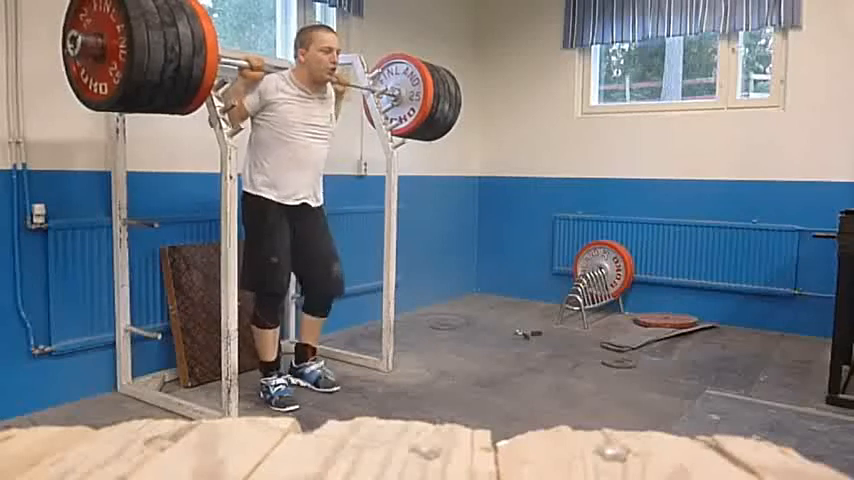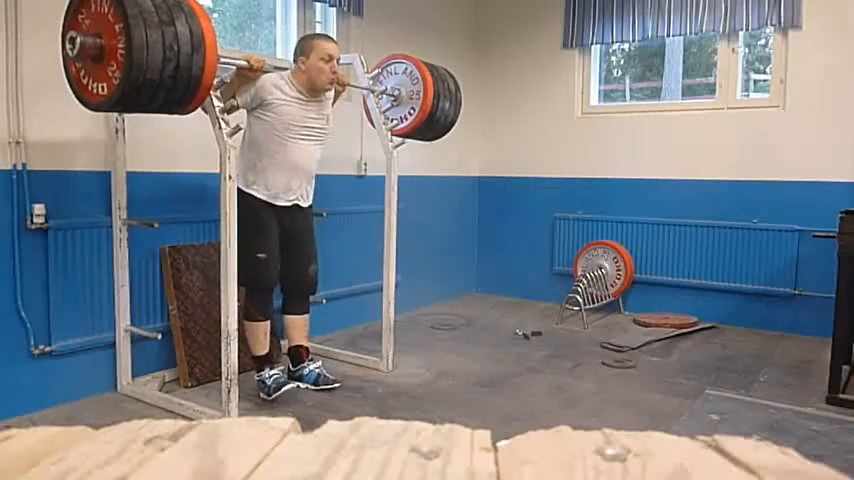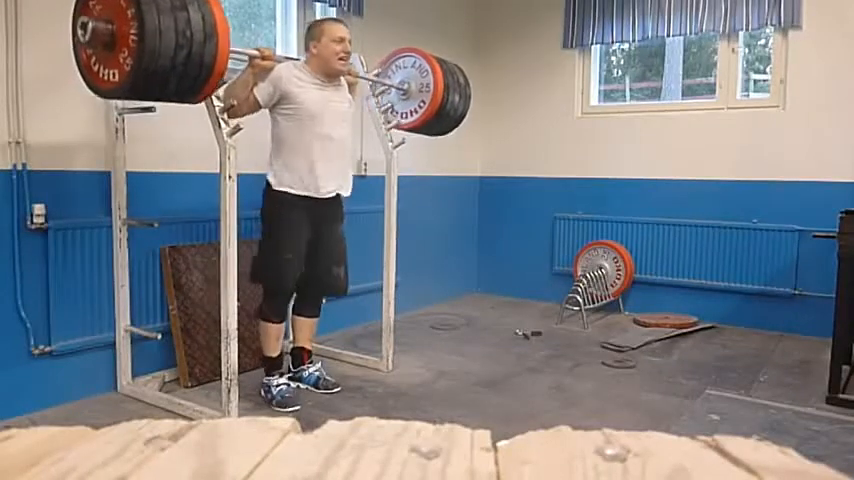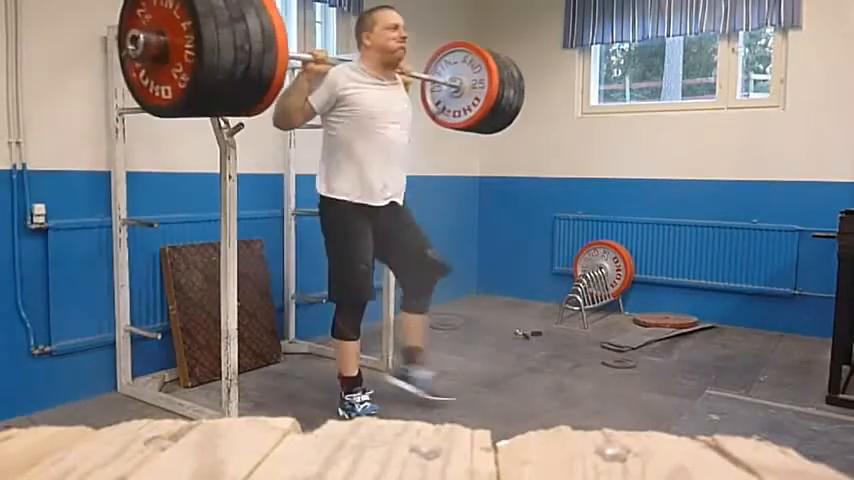
dt=0.7s
person 1, frame 1
left shoulder: (327, 94)
right shoulder: (269, 87)
right wrist: (243, 79)
left hip: (310, 204)
right hip: (268, 204)
left knee: (326, 284)
right knee: (271, 292)
left ankle: (305, 362)
right ankle: (271, 378)
person 1, frame 2
left shoulder: (326, 97)
right shoulder: (267, 86)
left wrist: (338, 92)
right wrist: (241, 76)
left hip: (299, 204)
right hip: (259, 202)
left knee: (301, 285)
right knee: (261, 286)
left ankle: (301, 364)
right ankle: (265, 370)
person 1, frame 3
left shoulder: (344, 86)
right shoulder: (285, 77)
right elbow: (232, 107)
right wrist: (254, 70)
left hip: (329, 199)
right hip: (290, 197)
left knee: (316, 284)
right knee: (280, 285)
left ankle: (302, 363)
right ankle: (273, 376)
person 1, frame 4
left shoulder: (398, 84)
right shoulder: (340, 79)
right elbow: (284, 119)
right wrist: (307, 75)
left hip: (389, 202)
right hip: (347, 204)
left knee: (424, 273)
right knee: (353, 297)
left ankle: (412, 366)
right ankle: (351, 393)
